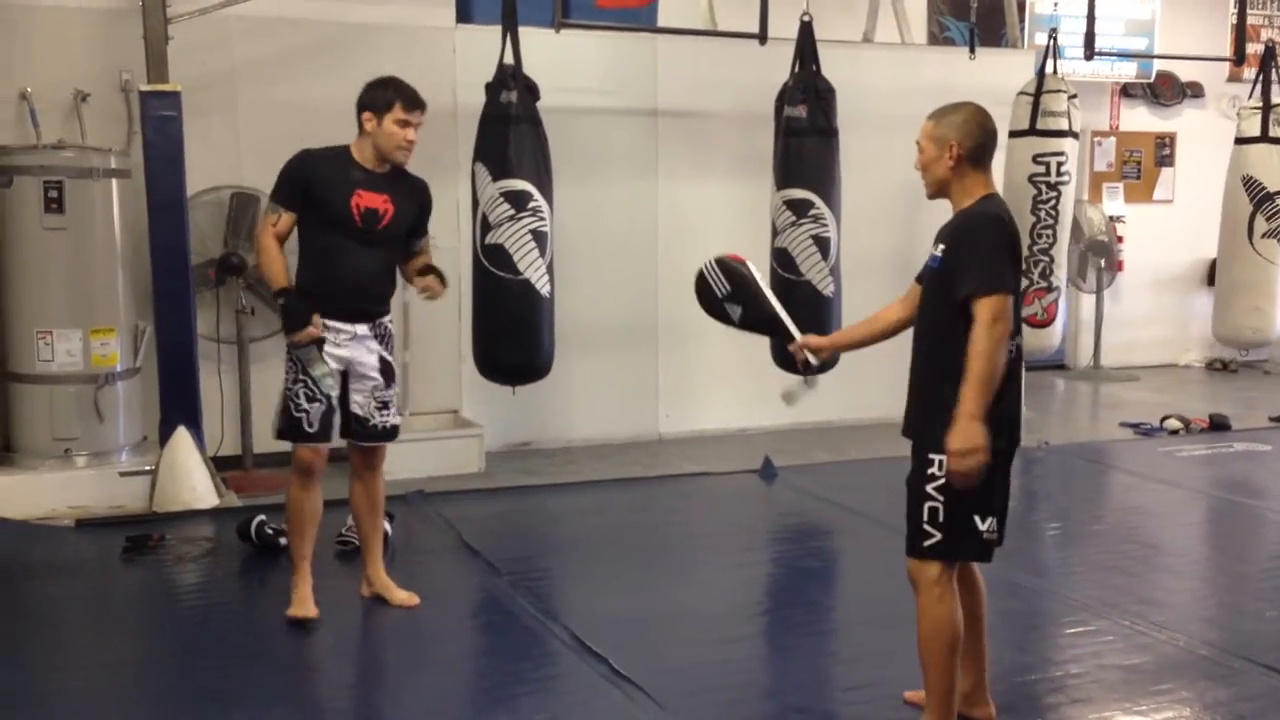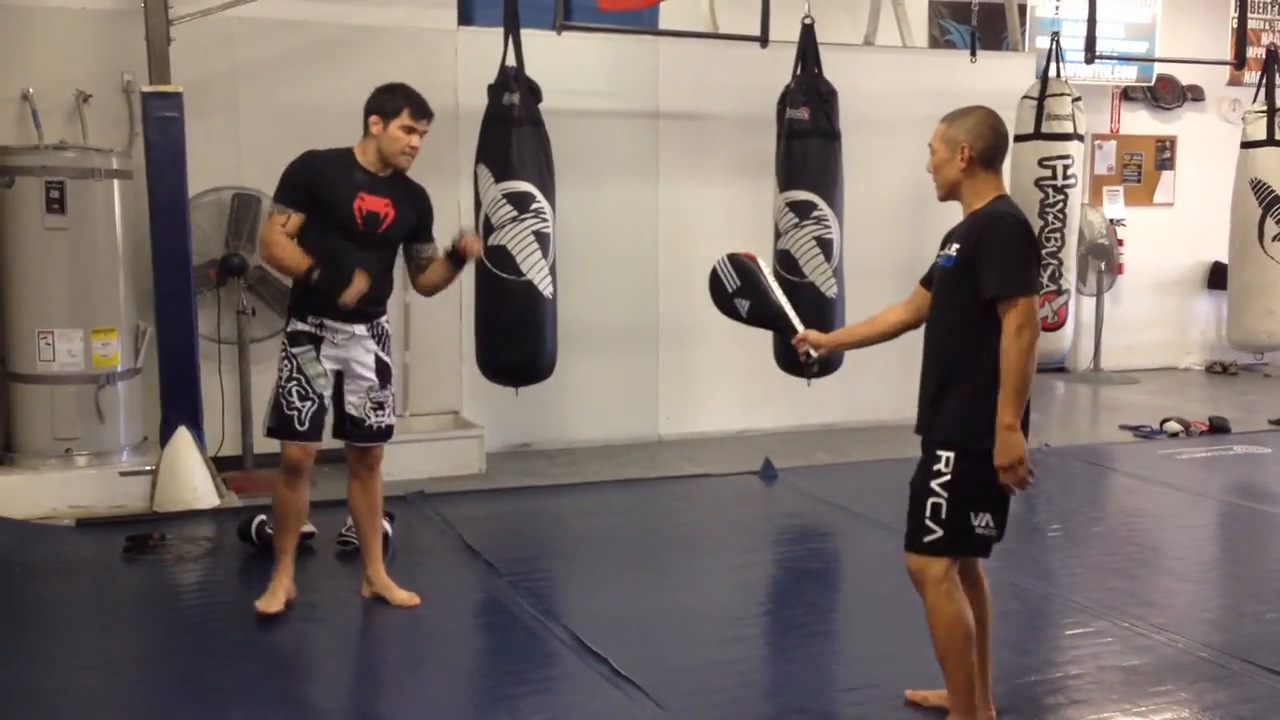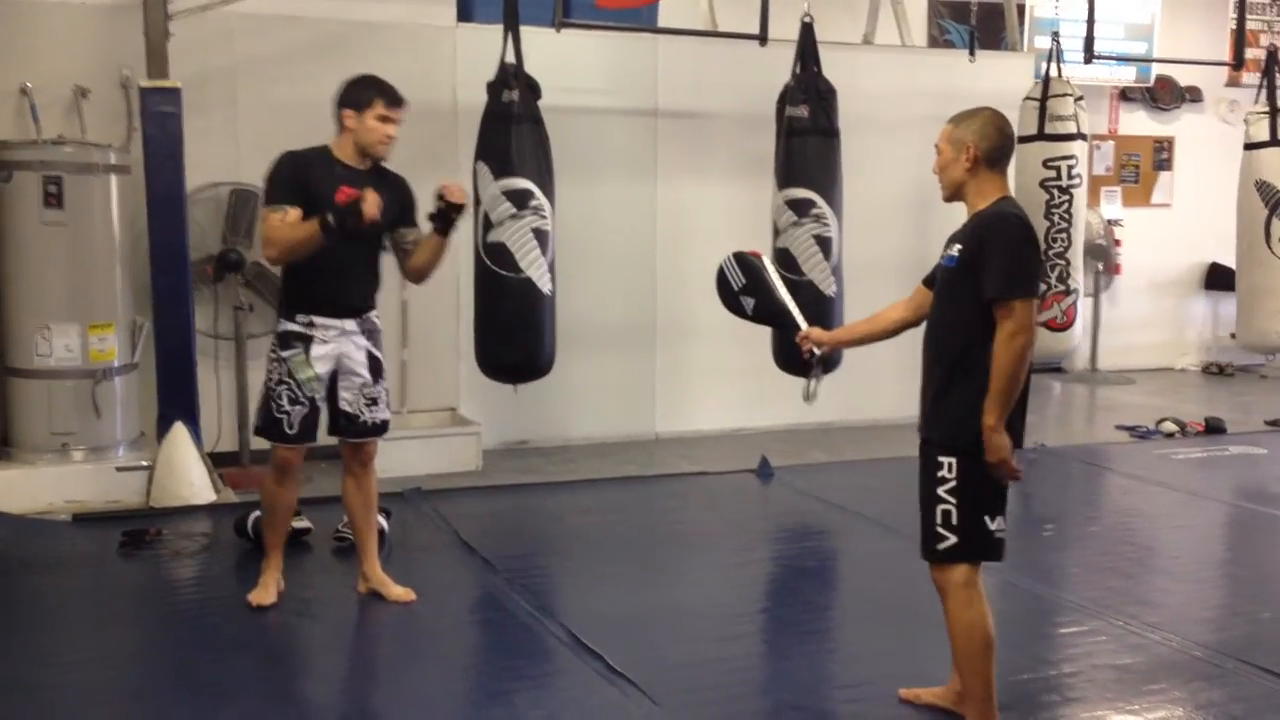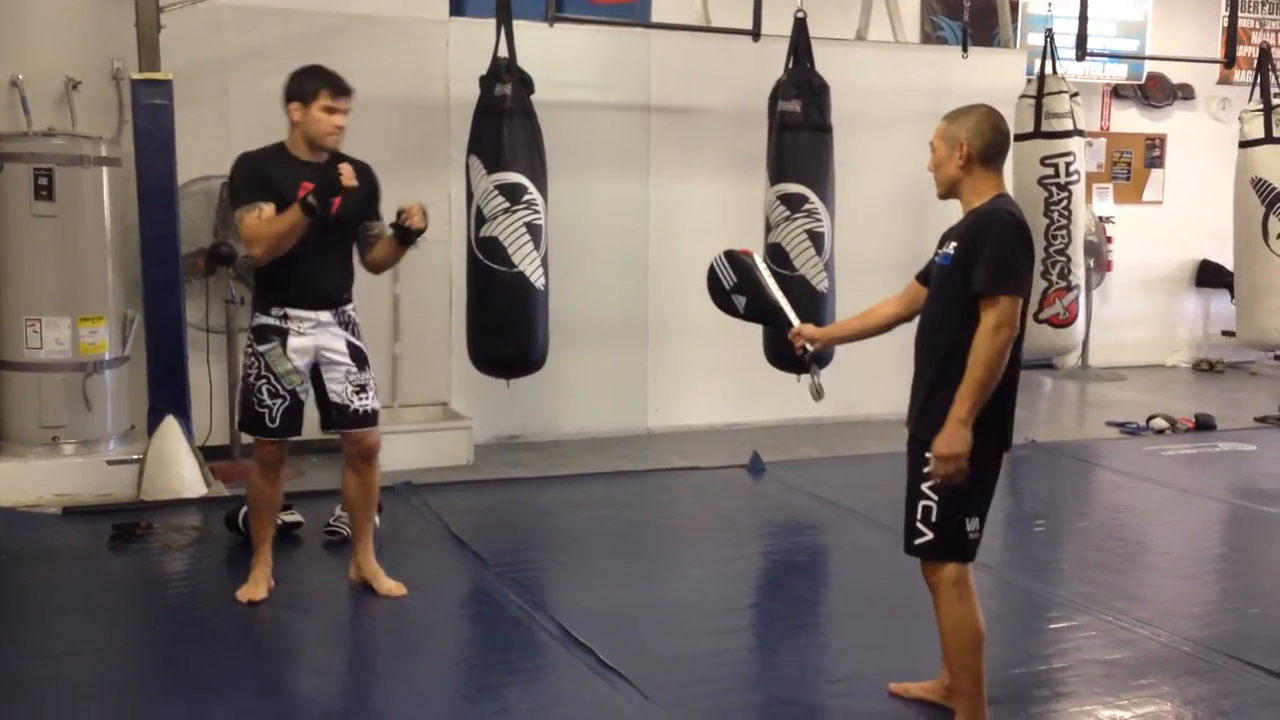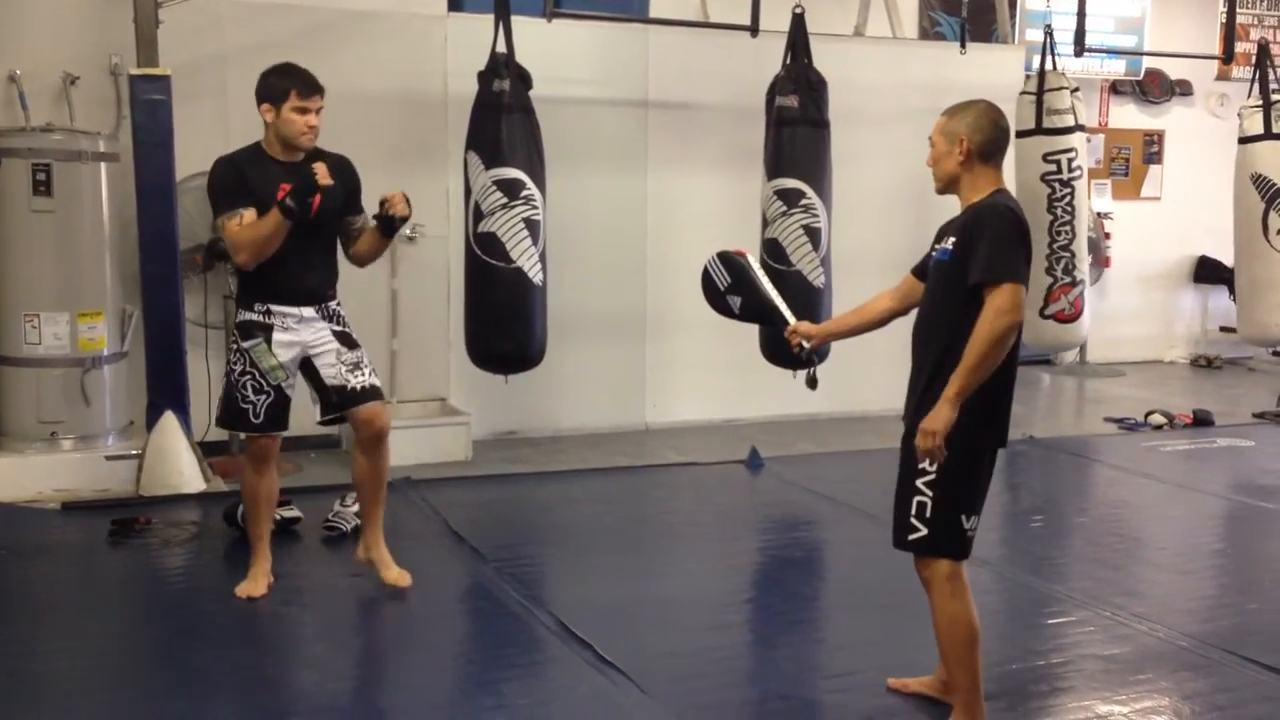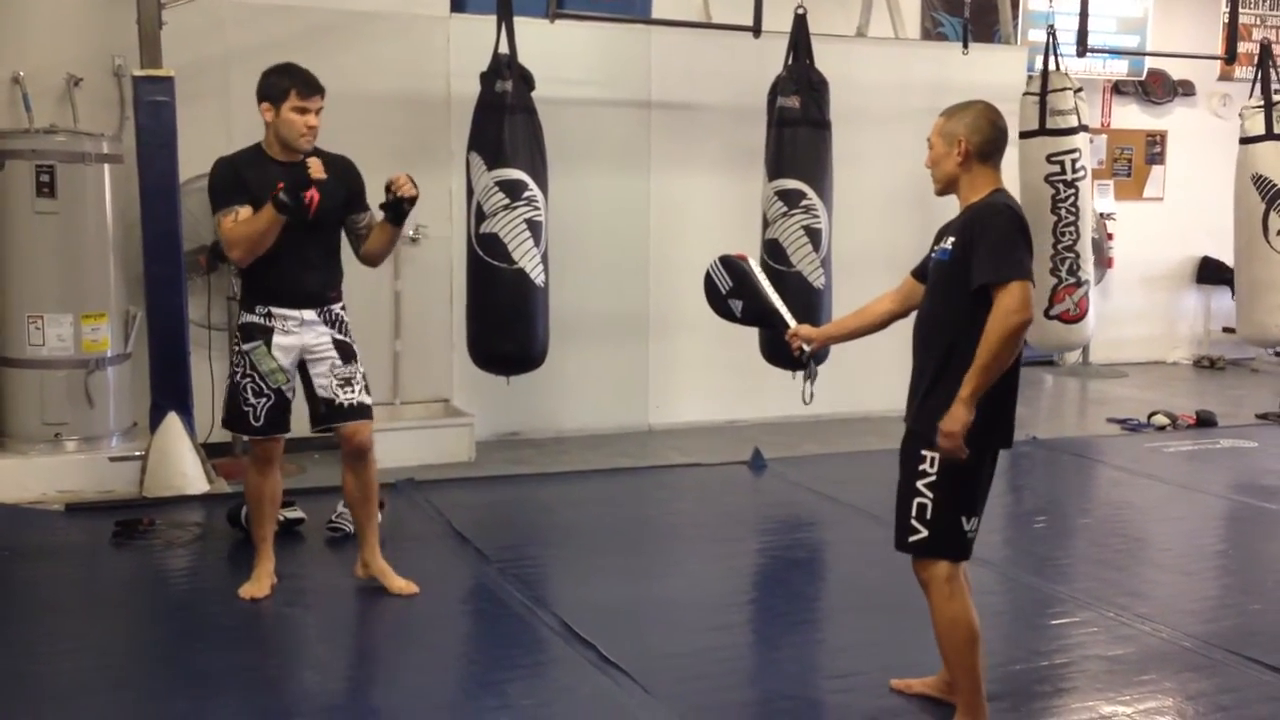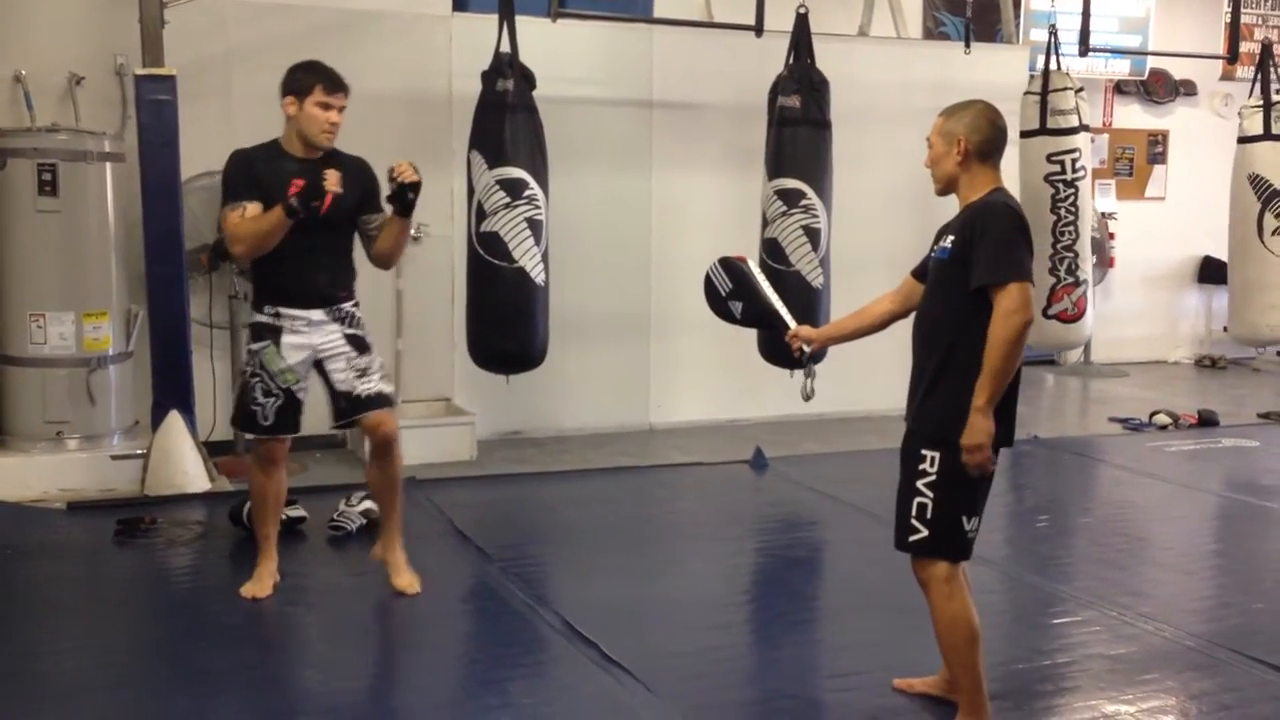
dt=0.2s
person 1, frame 1
left shoulder: (983, 226)
right shoulder: (967, 226)
left elbow: (993, 323)
right elbow: (912, 309)
left wrist: (970, 418)
right wrist: (832, 343)
left hip: (962, 434)
right hip: (942, 427)
left knee: (929, 569)
right knee: (954, 562)
person 1, frame 2
left shoulder: (1001, 225)
right shoulder: (968, 230)
left elbow: (1021, 324)
right elbow: (912, 310)
left wrist: (1008, 427)
right wrist: (831, 341)
left hip: (972, 431)
right hip: (955, 425)
left knee: (930, 564)
right knee: (958, 559)
person 1, frame 3
left shoulder: (1004, 227)
right shoulder: (972, 231)
left elbow: (1017, 330)
right elbow: (912, 309)
left wrist: (995, 425)
right wrist: (832, 338)
left hip: (970, 433)
right hip: (950, 427)
left knee: (954, 571)
right knee: (958, 562)
person 1, frame 4
left shoulder: (998, 224)
right shoulder: (965, 229)
left elbow: (1000, 326)
right elbow: (904, 304)
left wrist: (961, 422)
right wrist: (824, 334)
left hip: (958, 430)
right hip: (936, 422)
left knee: (945, 567)
right knee: (943, 560)
person 1, frame 5
left shoulder: (996, 218)
right shoulder: (961, 225)
left elbow: (1003, 315)
right elbow: (899, 298)
left wrist: (949, 404)
right wrist: (820, 330)
left hip: (955, 424)
right hip: (937, 417)
left knee: (939, 562)
right knee: (938, 555)
person 1, frame 6
left shoulder: (996, 218)
right shoulder: (960, 226)
left elbow: (1015, 312)
right elbow: (899, 301)
left wrist: (965, 401)
right wrist: (821, 334)
left hip: (958, 424)
right hip: (935, 419)
left knee: (936, 563)
right knee: (940, 557)
person 1, frame 7
left shoulder: (995, 217)
right shoulder: (961, 225)
left elbow: (1015, 313)
right elbow: (899, 301)
left wrist: (982, 411)
right wrist: (821, 335)
left hip: (960, 425)
right hip: (936, 419)
left knee: (935, 562)
right knee: (941, 556)
person 2, frame 1
left shoulder: (413, 191)
right shoulder: (311, 168)
left elbow: (416, 257)
right elbow: (269, 238)
left wrist: (430, 274)
right wrist: (291, 299)
left hip: (374, 334)
right hip: (319, 332)
left knee: (370, 457)
right knee: (308, 459)
left ankle: (375, 574)
right ankle: (302, 584)
person 2, frame 2
left shoulder: (413, 198)
right shoulder: (315, 169)
left elbow: (424, 277)
right elbow: (273, 241)
left wrist: (456, 259)
right wrist: (322, 279)
left hip: (370, 335)
right hip: (313, 330)
left knee: (367, 457)
right knee: (297, 457)
left ankle: (375, 574)
right ankle: (283, 575)
person 2, frame 3
left shoulder: (394, 188)
right shoulder: (297, 168)
left elbow: (415, 268)
right elbow: (273, 245)
left wrist: (443, 224)
right wrist: (337, 221)
left hip: (360, 330)
right hip: (302, 330)
left knee: (361, 453)
right knee: (286, 456)
left ankle: (370, 569)
right ankle: (271, 569)
person 2, frame 4
left shoulder: (360, 177)
right shoulder: (257, 167)
left elbow: (374, 259)
right elbow: (258, 247)
left wrist: (403, 234)
right wrist: (315, 200)
left hip: (338, 323)
right hip: (279, 324)
left knee: (364, 443)
right knee: (269, 452)
left ankle: (364, 560)
right ankle: (261, 566)
person 2, frame 5
left shoulder: (339, 170)
right shoulder: (233, 171)
left elbow: (357, 251)
right elbow: (244, 253)
left wrist: (387, 226)
right wrist: (295, 201)
left hip: (324, 316)
right hip: (264, 322)
left knee: (374, 420)
right knee: (261, 446)
left ankle: (374, 543)
right ankle: (260, 562)
person 2, frame 6
left shoulder: (341, 171)
right shoulder: (234, 171)
left elbow: (369, 252)
right elbow: (239, 251)
left wrist: (396, 215)
right wrist: (287, 194)
left hip: (326, 319)
right hip: (266, 324)
left knee: (358, 439)
right knee: (264, 449)
left ankle: (371, 556)
right ankle: (264, 563)
person 2, frame 7
left shoulder: (355, 172)
right shoulder: (249, 165)
left elbow: (384, 256)
right elbow: (241, 246)
left wrist: (403, 206)
right wrist: (298, 202)
left hip: (339, 319)
right hip: (278, 324)
left knee: (383, 428)
right knee: (270, 448)
left ankle: (391, 547)
right ankle: (267, 562)
